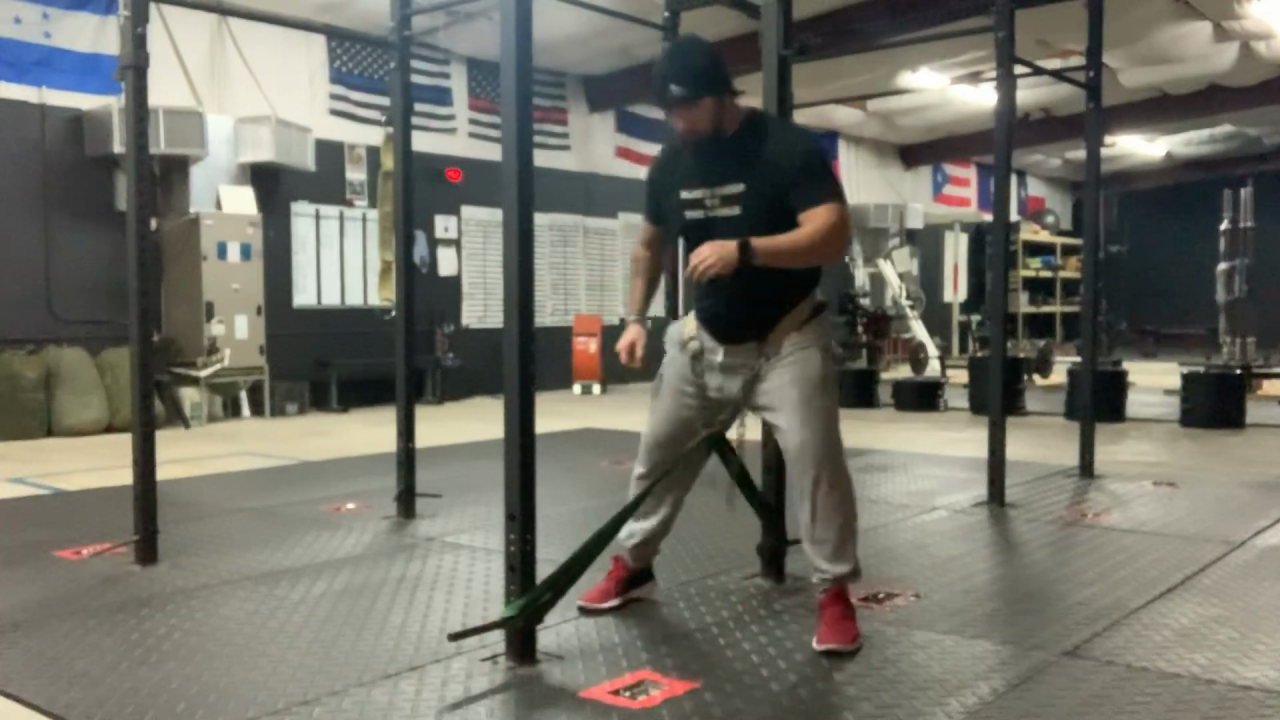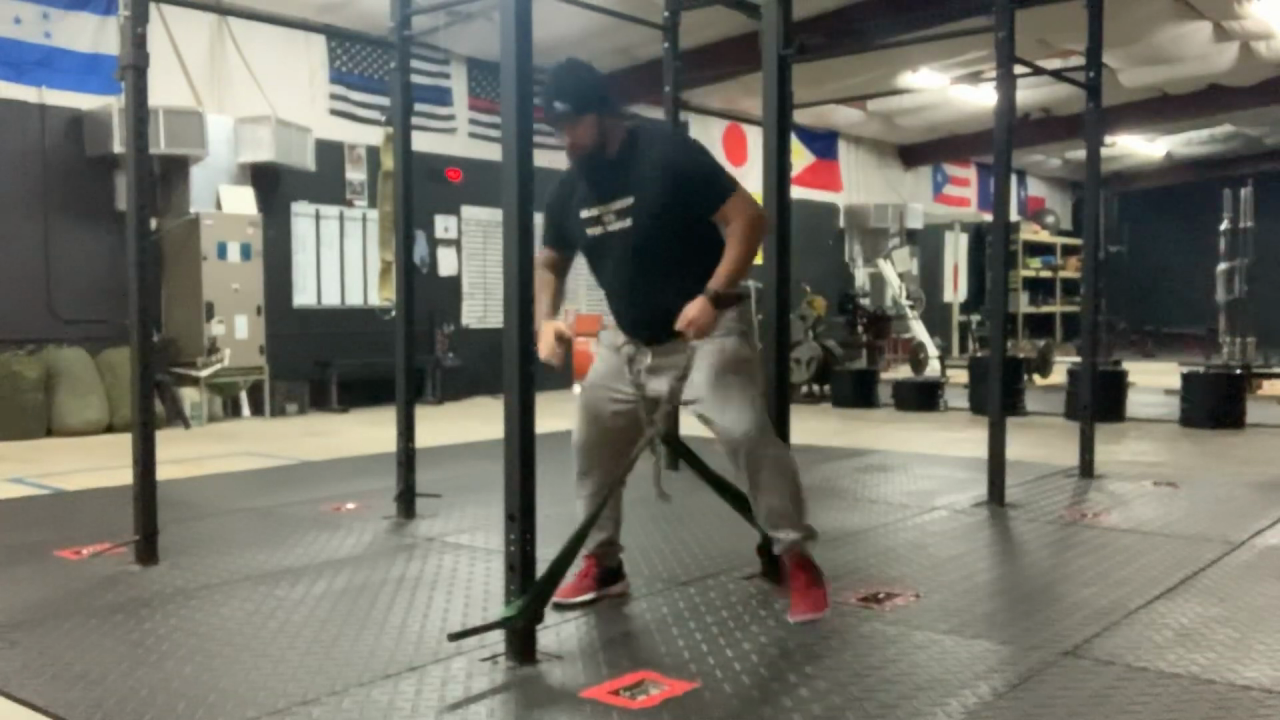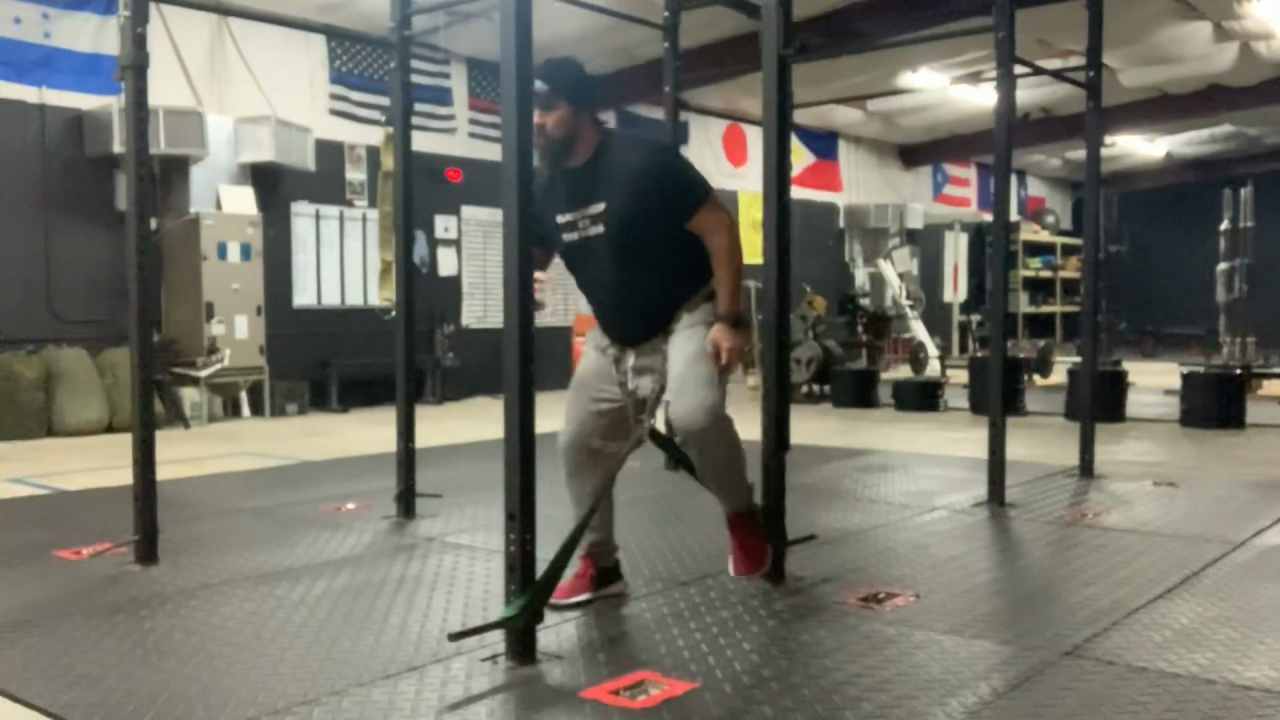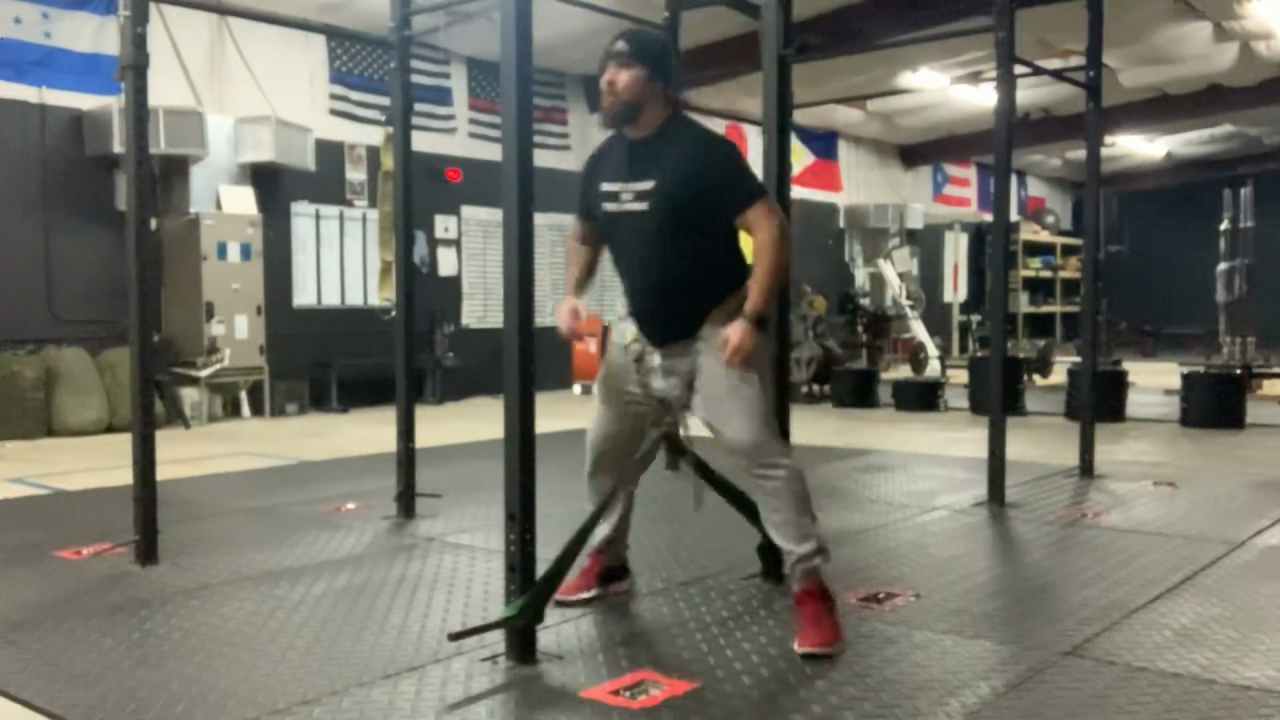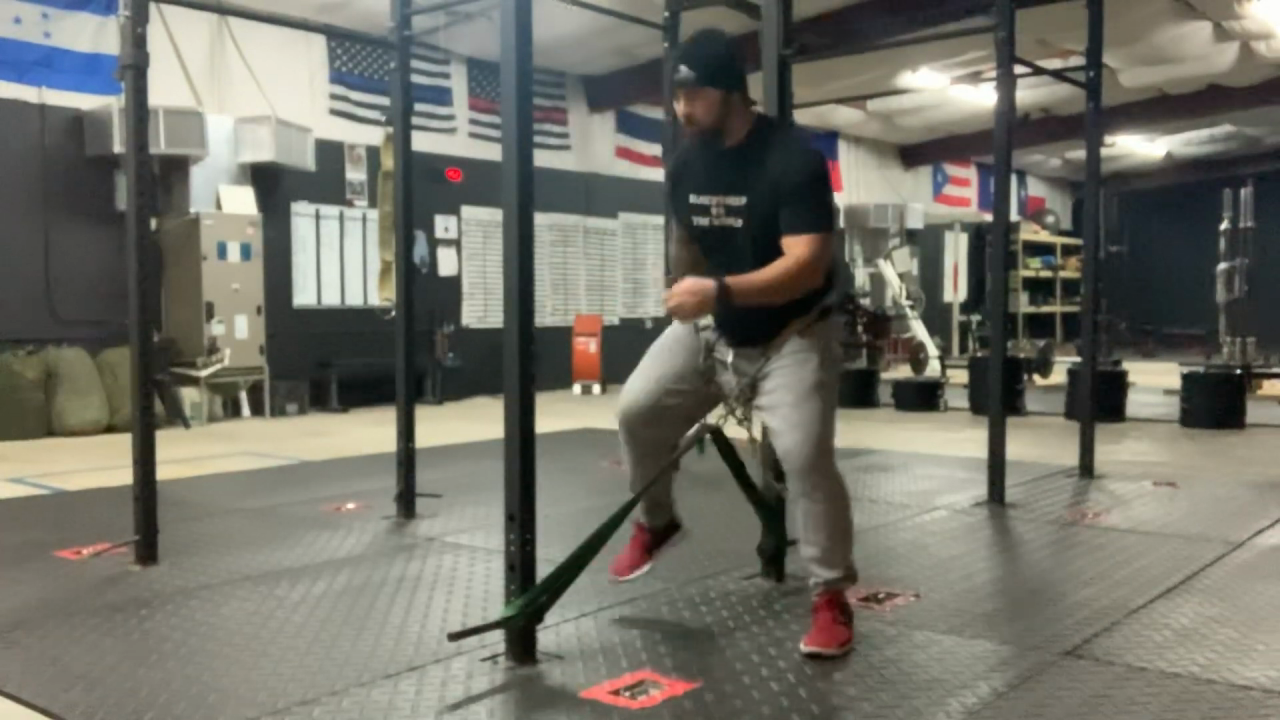
dt=1s
person 1, frame 1
left shoulder: (790, 148)
right shoulder: (670, 164)
left elbow: (831, 237)
right elbow: (650, 245)
left wrist: (743, 251)
right wrist: (636, 319)
left hip: (787, 335)
right hip: (704, 337)
left knee: (813, 457)
right knee: (661, 450)
left ankle: (835, 591)
right ankle: (633, 564)
person 1, frame 2
left shoulder: (671, 155)
right shoulder: (569, 186)
left elbow: (747, 219)
right elbow: (549, 265)
left wrist: (714, 297)
right wrist: (547, 320)
left hip: (704, 328)
right hip: (628, 340)
left knee: (748, 435)
right knee: (592, 448)
left ankle: (798, 560)
right ankle: (604, 565)
person 1, frame 3
left shoulder: (645, 161)
right shoulder: (547, 191)
left elbow: (720, 229)
right elbow: (529, 262)
left wrist: (730, 318)
left hip: (688, 318)
right hip: (615, 339)
left knee: (696, 414)
right knee: (581, 443)
left ankle: (741, 513)
right ankle: (600, 564)
person 1, frame 4
left shoulder: (703, 152)
right shoulder: (600, 163)
left elbow: (770, 231)
right elbow: (584, 238)
left wrist: (753, 319)
right wrist: (570, 295)
left hip: (717, 329)
right hip: (642, 336)
left knee: (755, 446)
right knee: (606, 446)
left ankle: (810, 585)
right ankle: (606, 559)
person 1, frame 5
left shoulder: (793, 160)
right shoulder: (687, 164)
left elbow: (807, 266)
left wrist: (717, 292)
right wrist: (682, 318)
left hip: (790, 333)
right hip: (712, 323)
left knee: (805, 457)
right knee: (639, 410)
left ankle: (831, 596)
right ankle: (655, 520)
